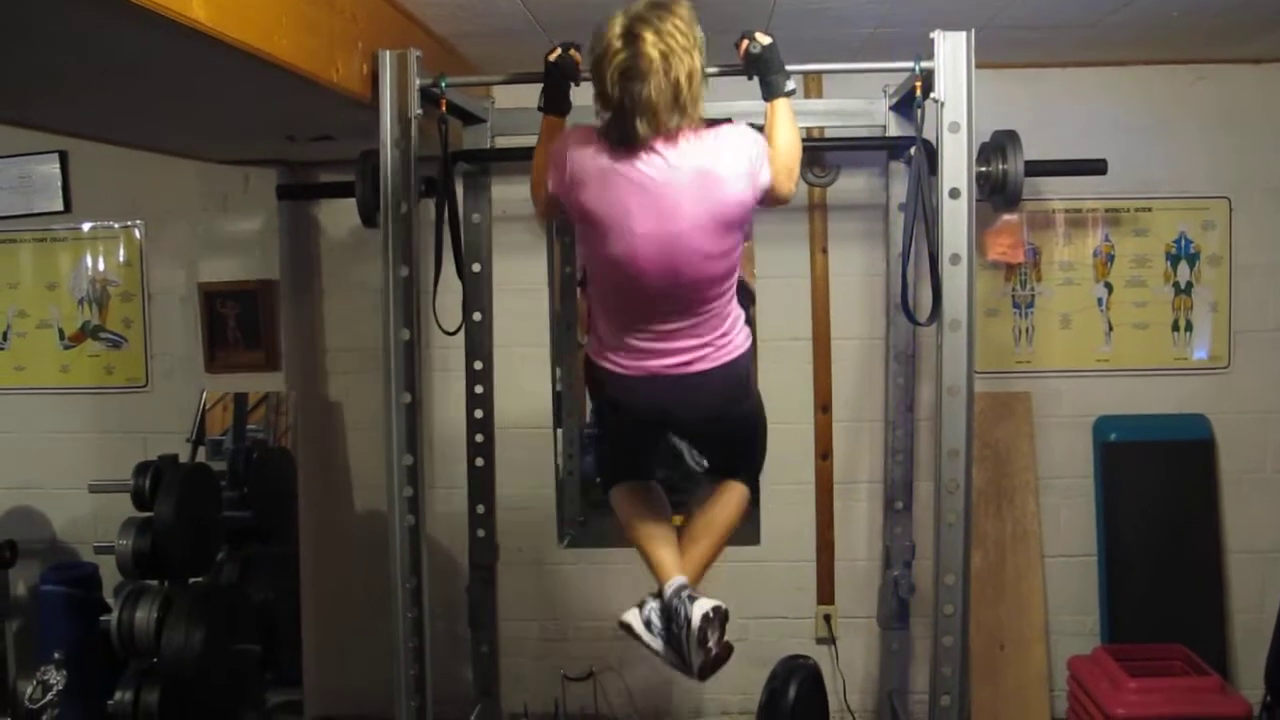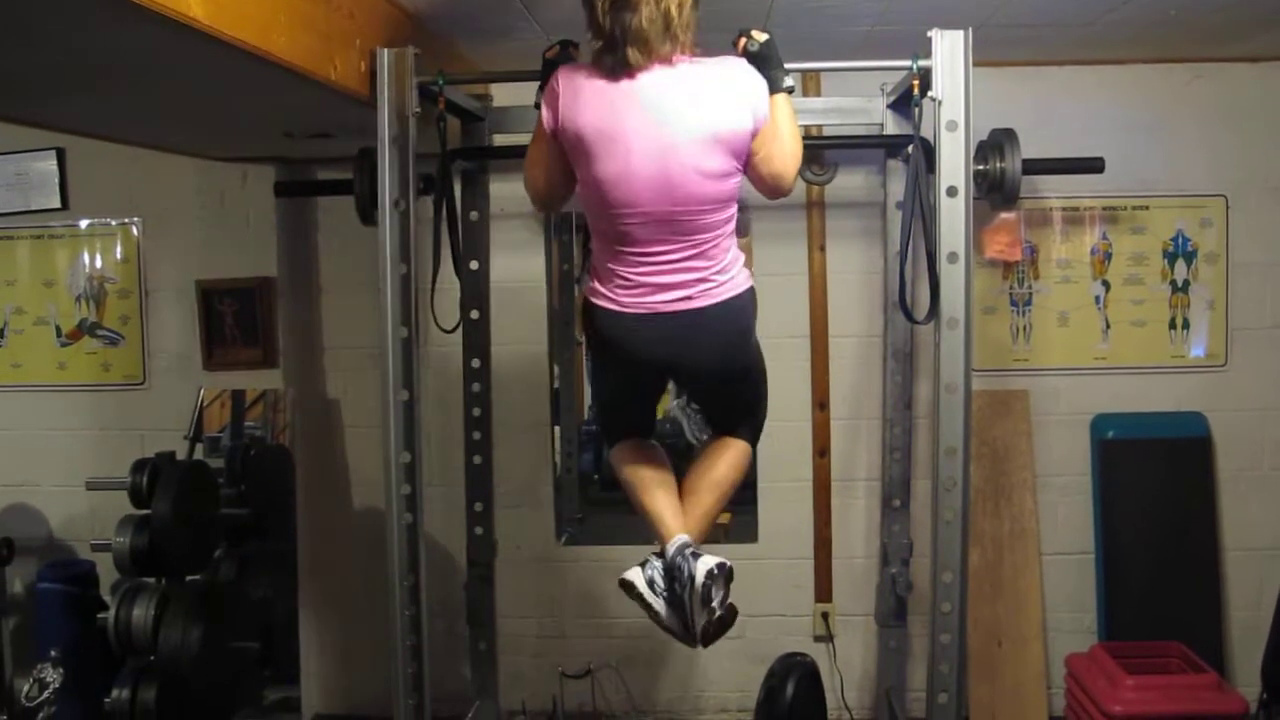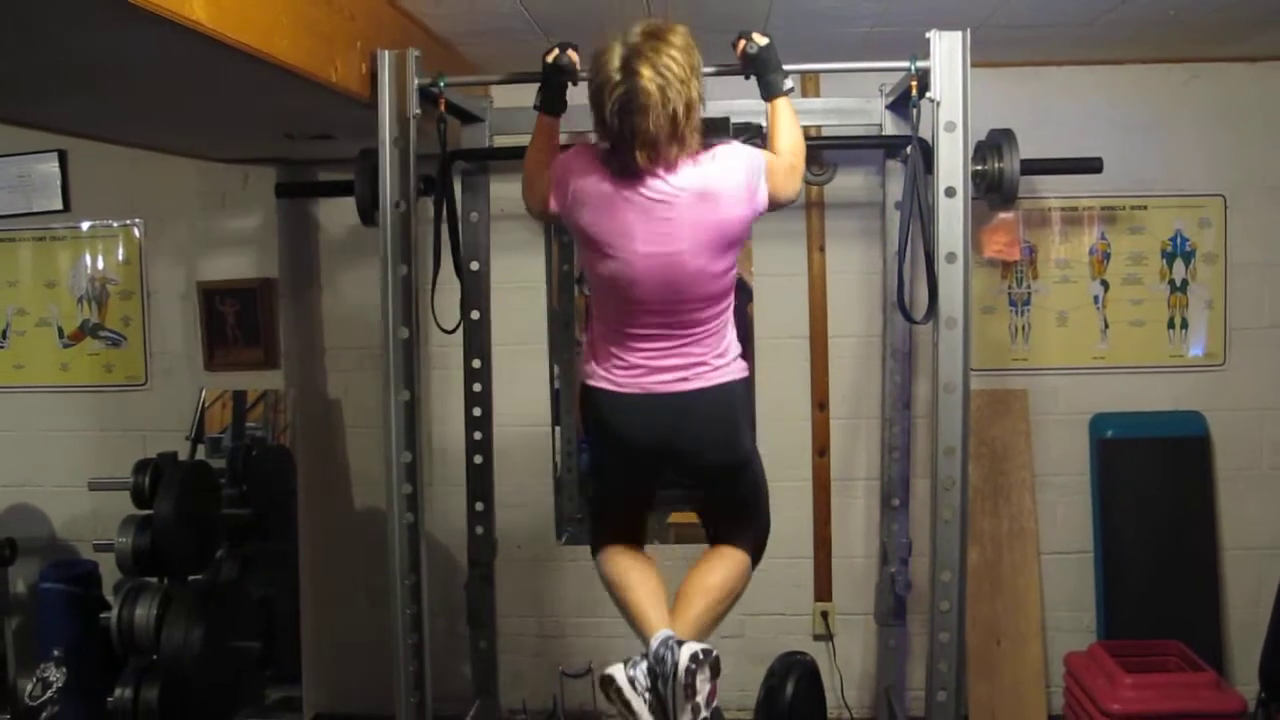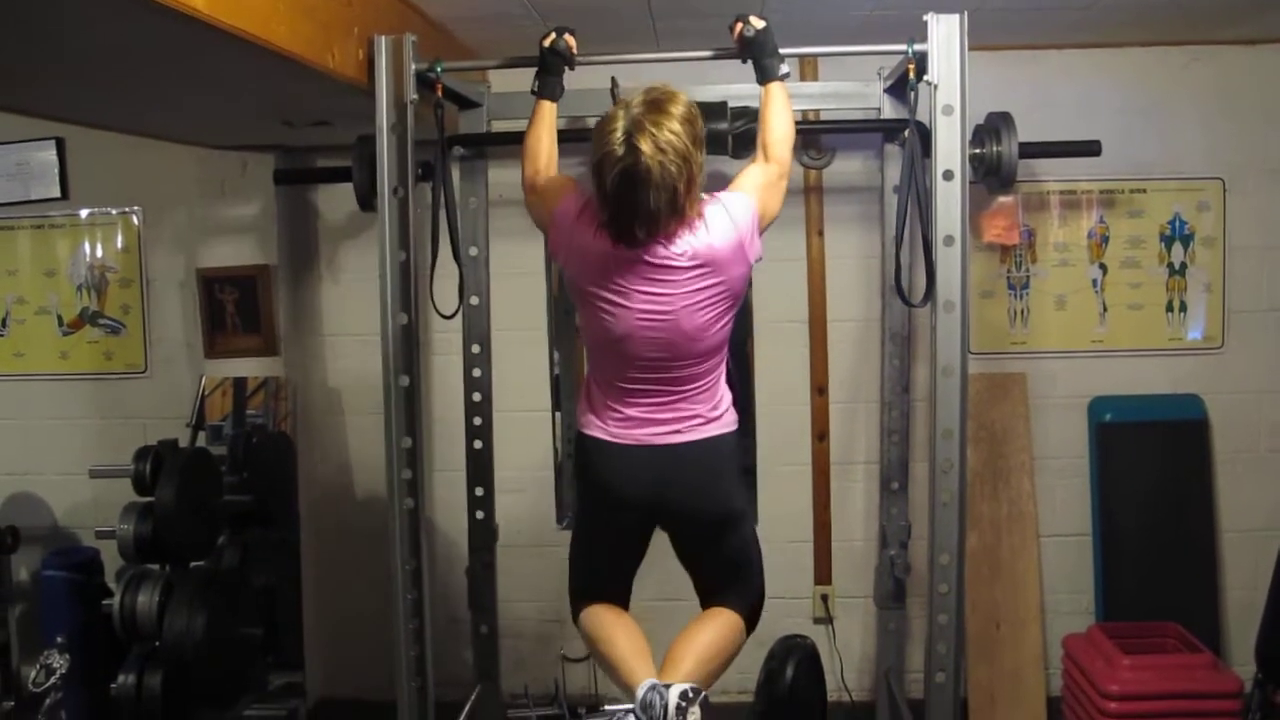
dt=0.4s
person 1, frame 1
left shoulder: (580, 160)
right shoulder: (735, 153)
left elbow: (544, 201)
right elbow: (785, 181)
left wrist: (555, 100)
right wrist: (776, 83)
left hip: (619, 378)
right hip: (718, 376)
left knee: (624, 473)
right knee: (738, 468)
left ankle: (674, 589)
right ankle: (682, 597)
person 1, frame 2
left shoulder: (570, 89)
right shoulder: (734, 82)
left elbow: (544, 196)
right elbow: (780, 179)
right wrist: (777, 78)
left hip: (618, 321)
right hip: (717, 316)
left knee: (626, 432)
right knee: (738, 422)
left ankle: (674, 550)
right ankle: (687, 556)
person 1, frame 3
left shoulder: (580, 182)
right shoulder: (732, 176)
left elbow: (533, 192)
right elbow: (790, 169)
left wrist: (551, 97)
right wrist: (773, 80)
left hip: (615, 407)
right hip: (713, 403)
left knee: (615, 535)
right knee: (741, 530)
left ankle: (659, 645)
right ankle: (683, 647)
person 1, frame 4
left shoulder: (579, 238)
right shoulder: (728, 235)
left elbow: (538, 178)
right elbow: (775, 160)
left wrist: (548, 81)
right wrist: (769, 65)
left hip: (609, 461)
right hip: (703, 458)
left knee: (596, 598)
right knee: (736, 598)
